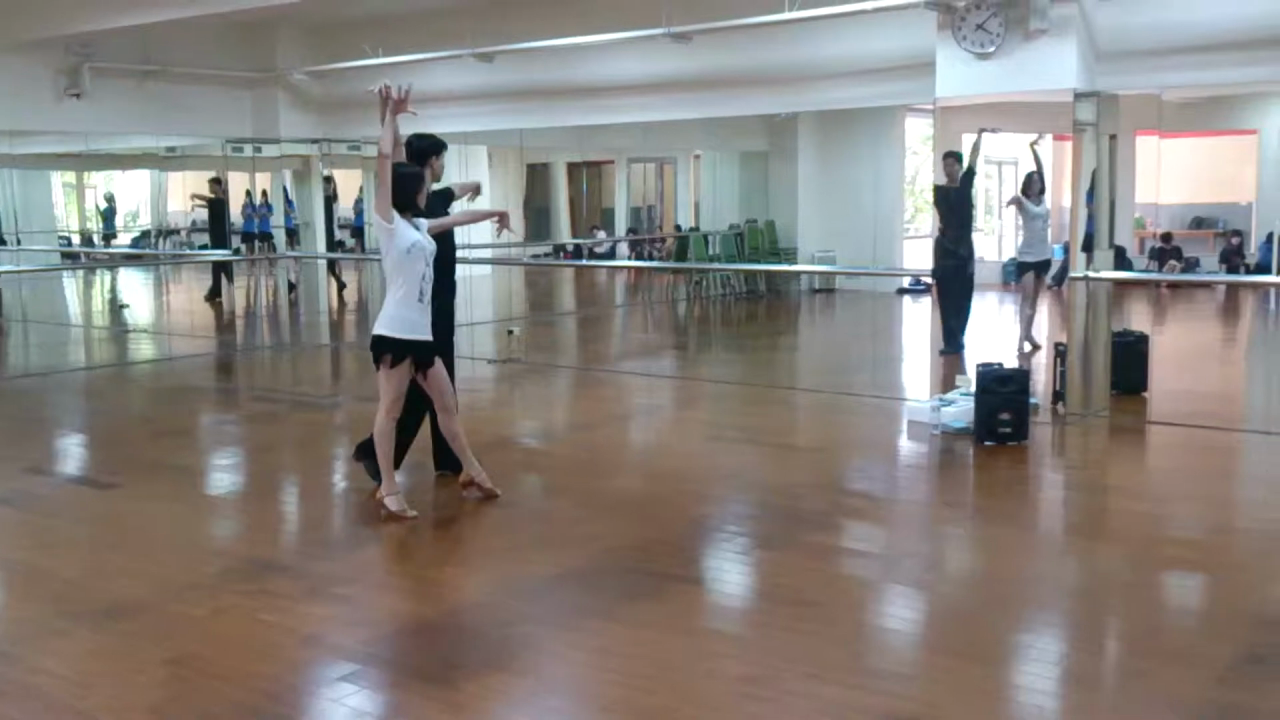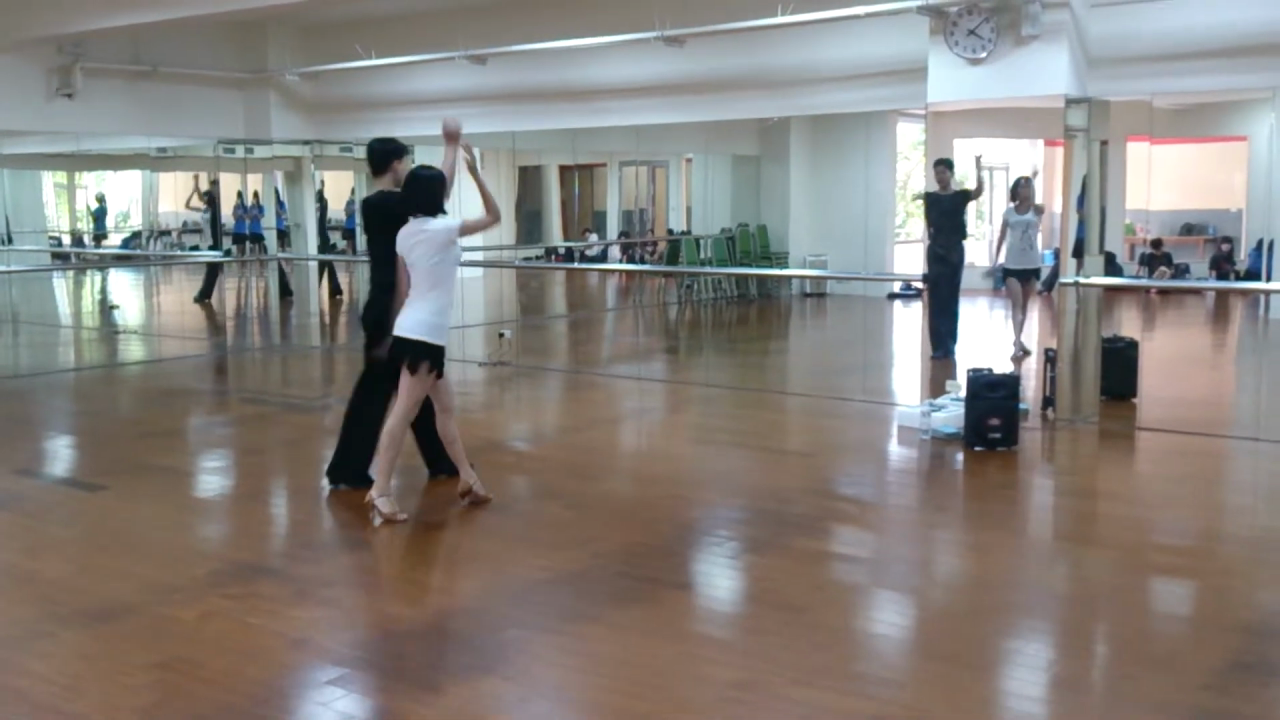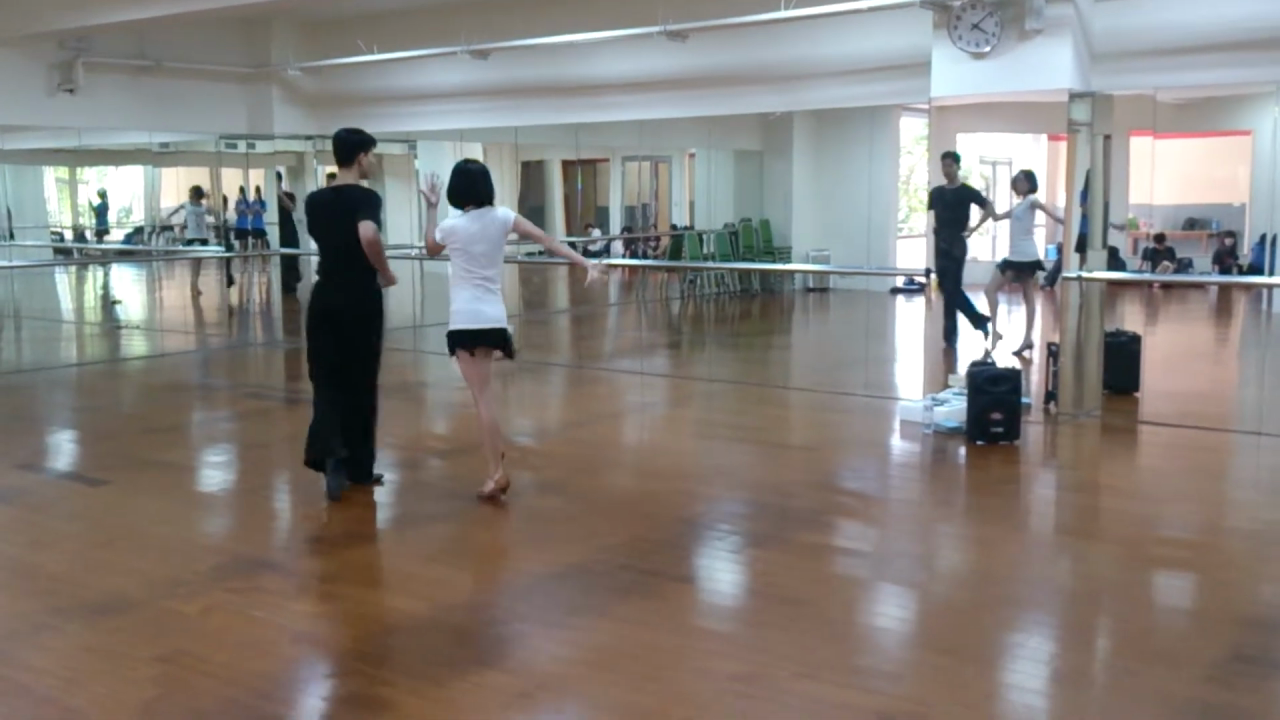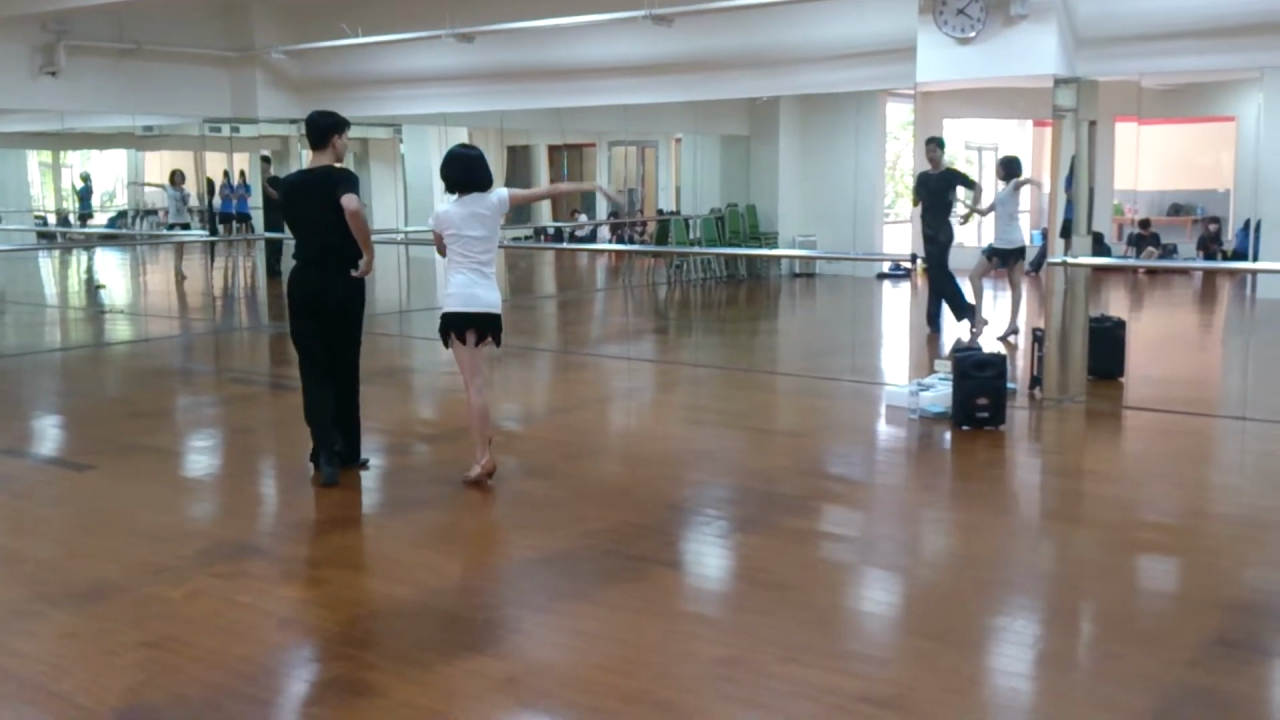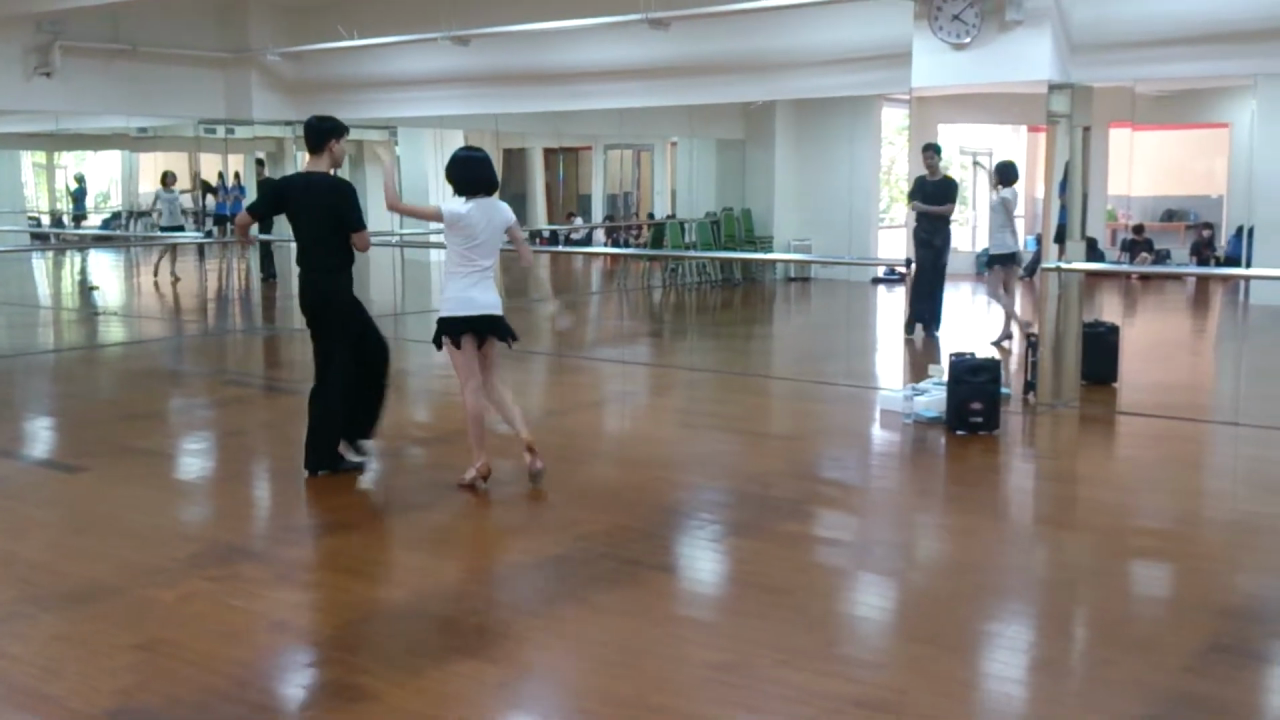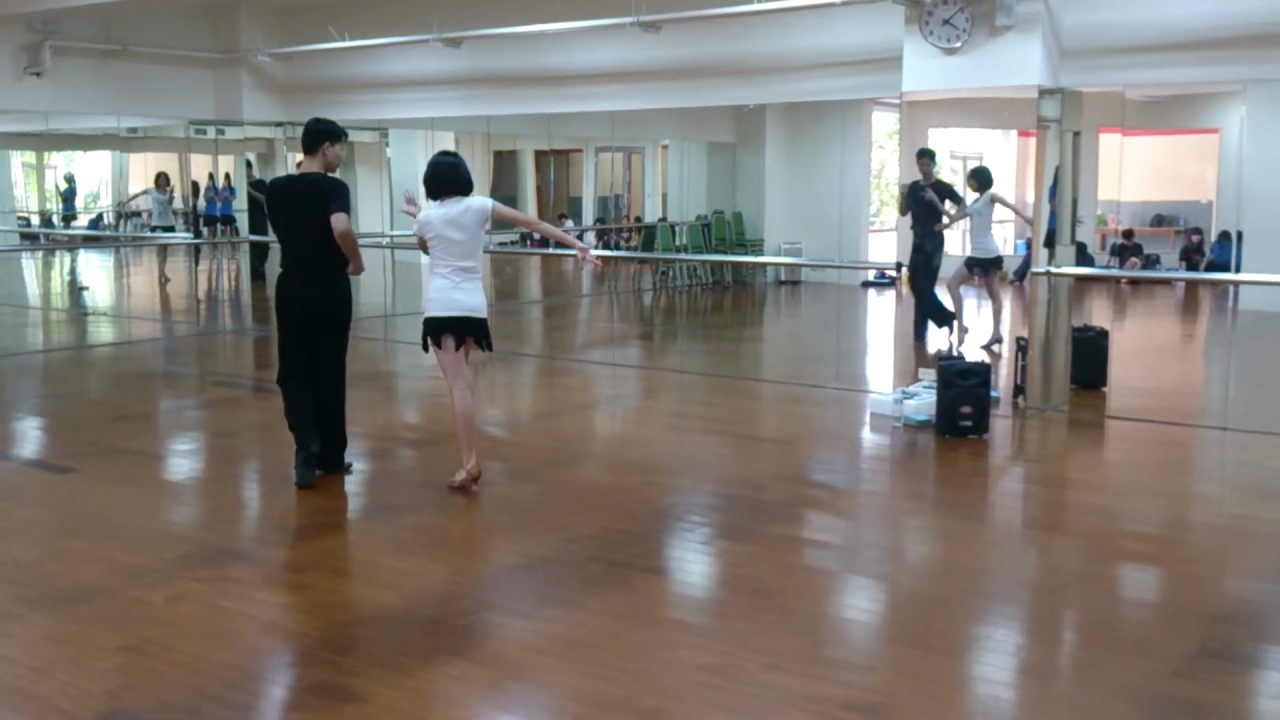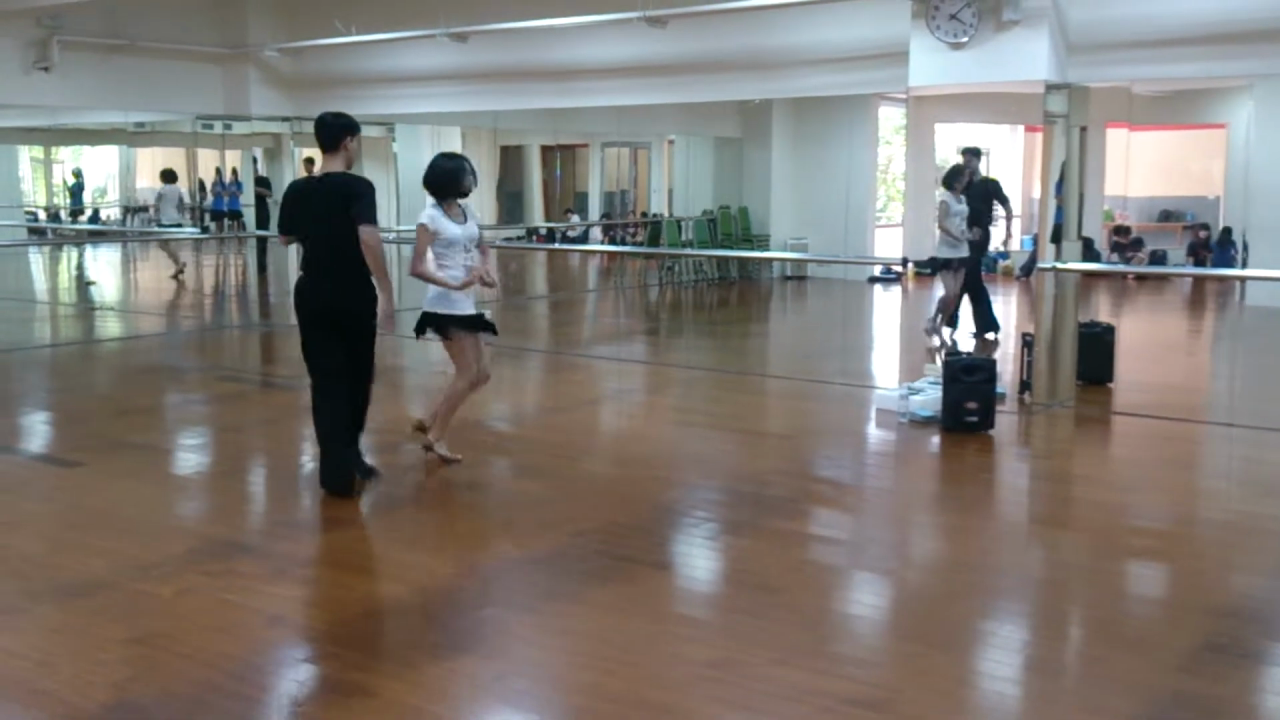
dt=0.7s
person 1, frame 1
left shoulder: (434, 198)
left elbow: (458, 192)
left wrist: (470, 187)
right wrist: (388, 115)
left hip: (440, 304)
right knee: (424, 383)
left ankle: (446, 459)
right ankle: (375, 451)
person 1, frame 2
left shoulder: (371, 204)
right shoulder: (394, 202)
right wrist: (452, 146)
left hip: (383, 308)
right hip: (389, 312)
right knee: (376, 389)
left ankle: (441, 461)
right ankle: (348, 470)
person 1, frame 3
left shoulder: (314, 201)
right shoulder: (366, 198)
right elbow: (369, 236)
right wrist: (384, 273)
left hip: (324, 298)
right hip: (361, 299)
left knee: (328, 381)
right knee: (360, 384)
left ankle: (330, 455)
right ankle: (356, 467)
person 1, frame 4
left shoulder: (288, 185)
right shoulder: (342, 178)
right elbow: (352, 208)
right wrist: (368, 254)
left hip: (303, 282)
right hip: (342, 282)
left knee: (314, 369)
right knee: (343, 368)
left ankle: (327, 451)
right ankle: (342, 451)
person 1, frame 5
left shoulder: (285, 185)
right shoulder: (341, 189)
left elbow: (244, 221)
right elbow: (361, 243)
left wrist: (246, 241)
left hip: (314, 282)
right hip: (332, 285)
left knee: (373, 351)
right knee: (334, 367)
left ankle: (349, 427)
right ankle: (322, 456)
person 1, frame 6
left shoulder: (275, 189)
right shoulder: (333, 188)
right elbow: (341, 228)
right wrist: (355, 261)
left hip: (291, 288)
right hip: (329, 288)
left knee: (294, 372)
right knee: (329, 372)
left ankle: (307, 447)
right ankle: (329, 455)
person 1, frame 7
left shoulder: (296, 191)
right shoulder: (359, 187)
left elbow: (287, 239)
right elbow: (369, 240)
right wrist: (386, 297)
left hip: (312, 294)
right hip: (355, 292)
left knee: (326, 383)
right knee: (358, 376)
left ankle: (338, 472)
right ankle: (347, 457)
person 2, frame 1
left shoulder: (419, 226)
right shoulder: (388, 222)
left elbow: (454, 219)
right elbow: (385, 159)
left wrist: (492, 212)
right wrist: (391, 117)
left hip: (421, 333)
right hip: (395, 331)
left knee: (447, 403)
right knee: (390, 409)
left ankle: (472, 470)
right ankle: (388, 489)
person 2, frame 2
left shoulder: (405, 233)
right shoulder: (444, 227)
right elbow: (493, 216)
right wrist: (473, 169)
left hip: (412, 330)
right hip: (424, 333)
left knee: (446, 407)
right knee: (404, 412)
left ankle: (467, 479)
right ankle: (380, 490)
person 2, frame 3
left shoulder: (450, 227)
right shoulder: (502, 218)
left elbow: (430, 249)
right elbow: (549, 242)
left wrist: (432, 207)
right wrist: (587, 264)
left hip: (466, 319)
right hip: (494, 318)
left knee: (483, 397)
right knee: (484, 393)
left ankle: (497, 474)
right ankle: (495, 463)
person 2, frame 4
left shoulder: (443, 215)
right shoulder: (496, 200)
right elbow: (550, 191)
right wrist: (594, 186)
left hip: (459, 303)
right hip: (489, 302)
left knee: (474, 382)
right knee: (476, 378)
left ankle: (483, 459)
right ankle: (483, 447)
person 2, frame 5
left shoulder: (458, 212)
right shoulder: (503, 211)
left elbow: (395, 204)
right elbow: (526, 256)
left wrist: (388, 163)
left hip: (461, 309)
right hip: (491, 307)
left knee: (472, 386)
right knee: (492, 383)
left ankle: (480, 463)
right ankle: (526, 440)
person 2, frame 6
left shoulder: (426, 218)
right shoulder: (479, 207)
right elbow: (532, 223)
right wrist: (576, 244)
left hip: (441, 307)
right hip: (473, 305)
left knee: (458, 384)
right knee: (460, 380)
left ankle: (470, 463)
right ankle: (467, 450)
person 2, frame 7
left shoulder: (467, 212)
right shoulder: (431, 216)
left elbow: (481, 249)
right elbow: (416, 268)
left wrist: (485, 272)
right wrist: (452, 284)
left hip: (466, 306)
right hip: (445, 307)
left knee: (481, 374)
right knee: (470, 374)
left ankle: (432, 425)
right ankle: (436, 436)
person 3, frame 1
left shoulder: (966, 183)
right shoulder: (939, 191)
left elbow: (974, 156)
left wrist: (980, 134)
left hip: (965, 244)
right hip: (946, 244)
left knee: (964, 294)
right knee: (947, 294)
left ankle: (956, 338)
right ankle: (952, 341)
person 3, frame 2
left shoulder: (960, 196)
right shoulder: (930, 198)
left elbow: (979, 192)
left wrist: (978, 168)
left hip: (955, 251)
right hip: (937, 250)
left knee: (951, 299)
right knee: (937, 300)
left ankle: (948, 344)
right ankle: (940, 346)
person 3, frame 3
left shoulder: (967, 191)
right shoulder: (936, 192)
left elbow: (989, 210)
right elbow: (925, 211)
left hip: (956, 243)
right hip: (940, 243)
left knee: (950, 289)
right knee: (948, 287)
left ankle: (950, 334)
right ankle: (979, 321)
person 3, frame 4
left shoulder: (952, 175)
right shoulder: (922, 177)
left elbow: (977, 187)
right elbow: (915, 202)
left wrist: (970, 212)
right wrist: (912, 190)
left hip: (942, 229)
right hip: (928, 228)
left knee: (936, 274)
right knee: (940, 273)
left ankle: (934, 320)
right ankle: (966, 311)
person 3, frame 5
left shoulder: (949, 184)
right shoulder: (919, 181)
left elbow: (949, 209)
right elbow: (908, 201)
left wrist: (924, 207)
left hip: (940, 234)
right hip: (921, 232)
left knee: (935, 279)
right knee: (922, 271)
left ankle: (930, 323)
right ankle: (913, 316)
person 3, frame 6
left shoulder: (942, 187)
right shoulder: (913, 187)
left elbow: (963, 206)
right elbow: (903, 212)
right wrist: (902, 196)
left hip: (933, 239)
right hip: (918, 239)
left knee: (924, 285)
right knee: (916, 284)
left ankle: (920, 328)
right ankle: (945, 317)
person 3, frame 7
left shoulder: (990, 184)
left elbow: (1007, 208)
left wrist: (1008, 231)
left hip: (979, 236)
left knee: (968, 278)
right knee: (973, 279)
right ankle: (988, 324)
person 4, frame 1
left shoulder: (1043, 200)
right shoulder: (1023, 202)
left elbow: (1041, 169)
right elbow: (1014, 199)
left wrist: (1033, 148)
right wrist: (1014, 199)
left hip: (1043, 255)
right hip: (1027, 256)
left knee: (1035, 298)
right knee: (1027, 297)
left ankle: (1029, 334)
right ankle: (1022, 338)
person 4, frame 2
left shoulder: (1037, 210)
right shoulder: (1009, 211)
left elbow: (1033, 202)
right elbow: (1001, 237)
left wrist: (1030, 181)
left hip: (1031, 263)
right hip: (1012, 264)
left knee: (1024, 304)
right knee: (1016, 304)
left ankle: (1019, 340)
right ankle: (1017, 343)
person 4, frame 3
left shoulder: (1032, 201)
right shoulder: (1018, 206)
left elbow: (1051, 214)
right elbow: (997, 217)
left hip: (1023, 256)
right hip: (1019, 256)
left knee: (991, 289)
right knee: (1028, 298)
left ankle: (995, 331)
right ankle: (1028, 339)
person 4, frame 4
left shoulder: (1015, 185)
right shoulder: (1001, 193)
left elbow: (1024, 180)
right elbow: (984, 212)
left wrist: (1032, 181)
right wrist: (966, 204)
left hip: (1009, 243)
right hip: (1004, 243)
left knee: (975, 275)
right knee: (1015, 284)
left ankle: (979, 317)
right ankle: (1012, 324)
person 4, frame 5
left shoulder: (1006, 195)
right shoulder: (1004, 193)
left elbow: (1011, 220)
right elbow: (995, 191)
left wrist: (1015, 244)
left hip: (1001, 249)
right hip: (1005, 248)
left knee: (994, 290)
right knee: (1007, 290)
left ankle: (1019, 320)
right ankle: (1007, 329)
person 4, frame 6
left shoulder: (990, 196)
right shoulder: (974, 203)
left elbow: (1009, 205)
right elbow: (955, 217)
left wrist: (1025, 217)
left hip: (985, 253)
right hip: (980, 253)
left knee: (953, 284)
right knee: (994, 294)
left ankle: (960, 326)
right ankle: (996, 333)
person 4, frame 7
left shoulder: (962, 199)
right shoulder: (946, 198)
right elbow: (941, 223)
left wrist: (968, 234)
right wrist: (958, 237)
left hip: (961, 252)
right hip: (946, 252)
left knee: (955, 292)
right knee: (950, 292)
left ankle: (936, 324)
right ankle: (933, 321)
